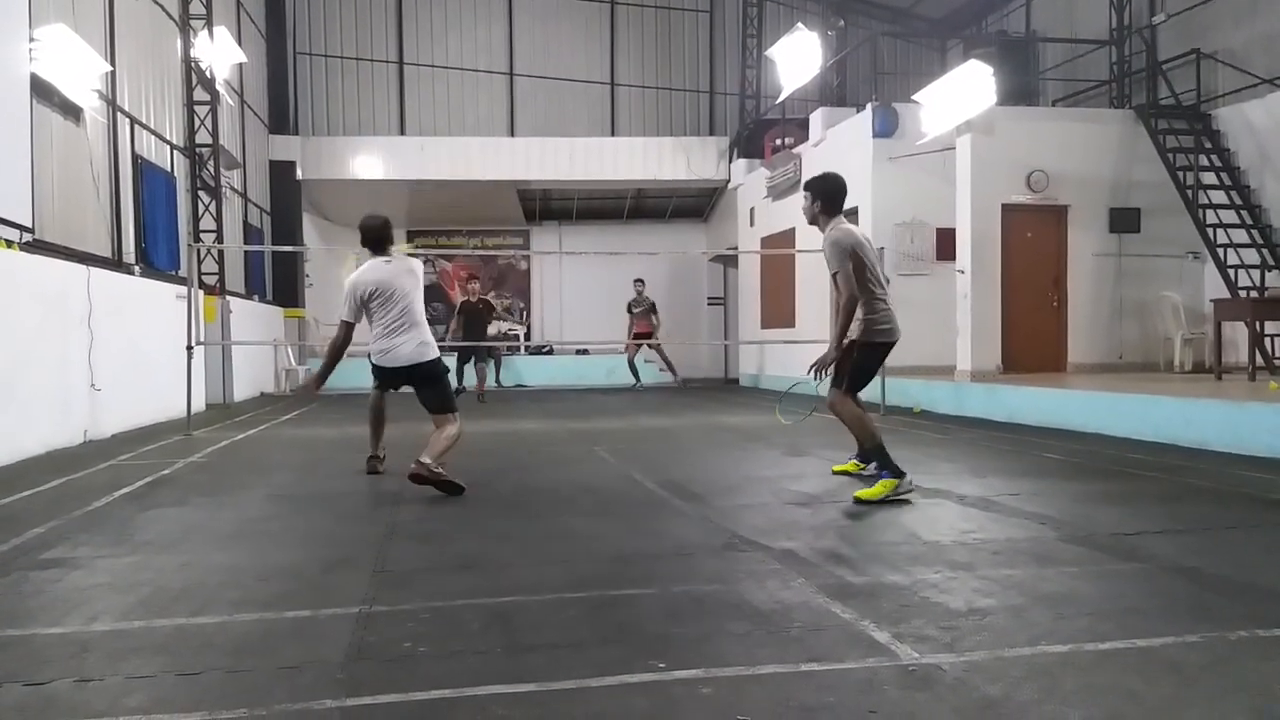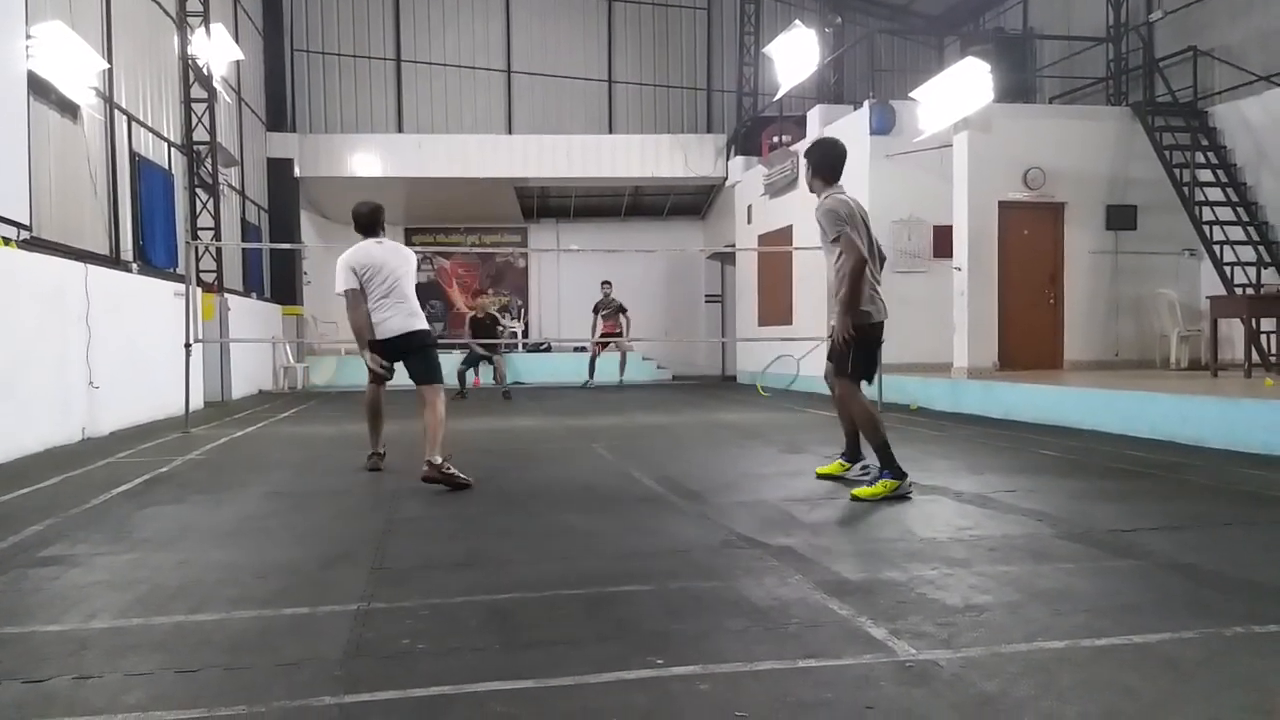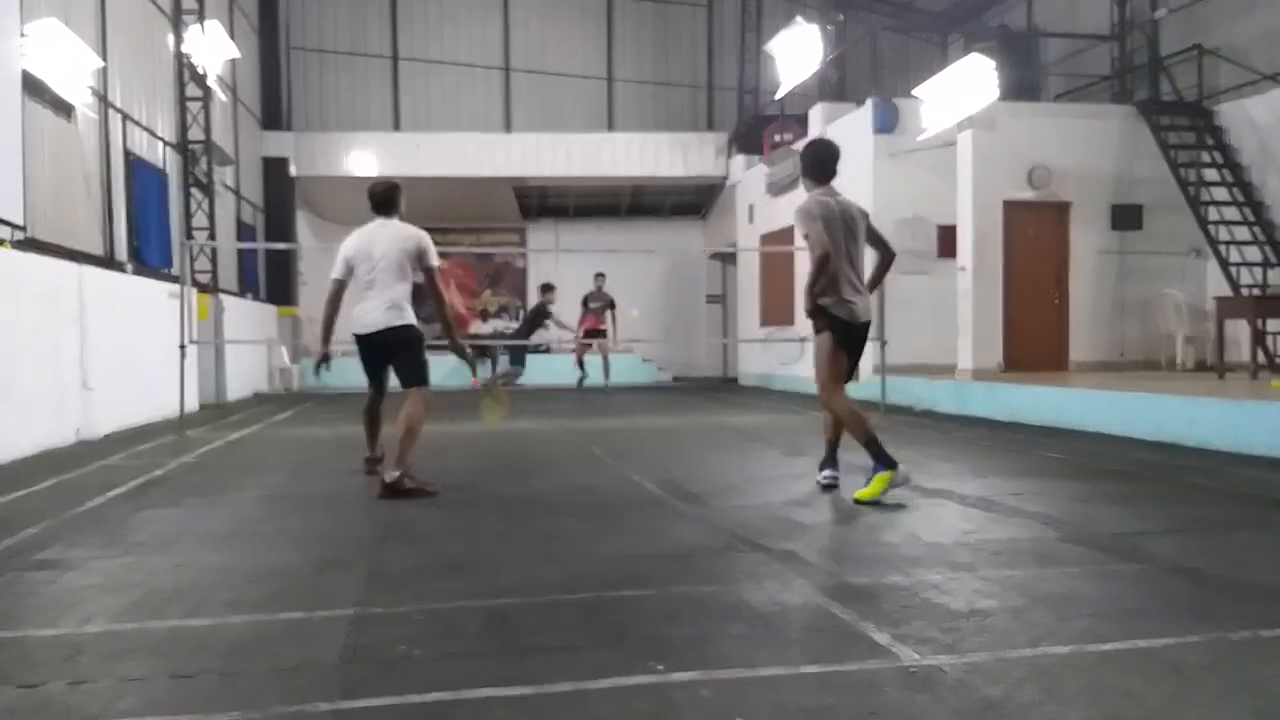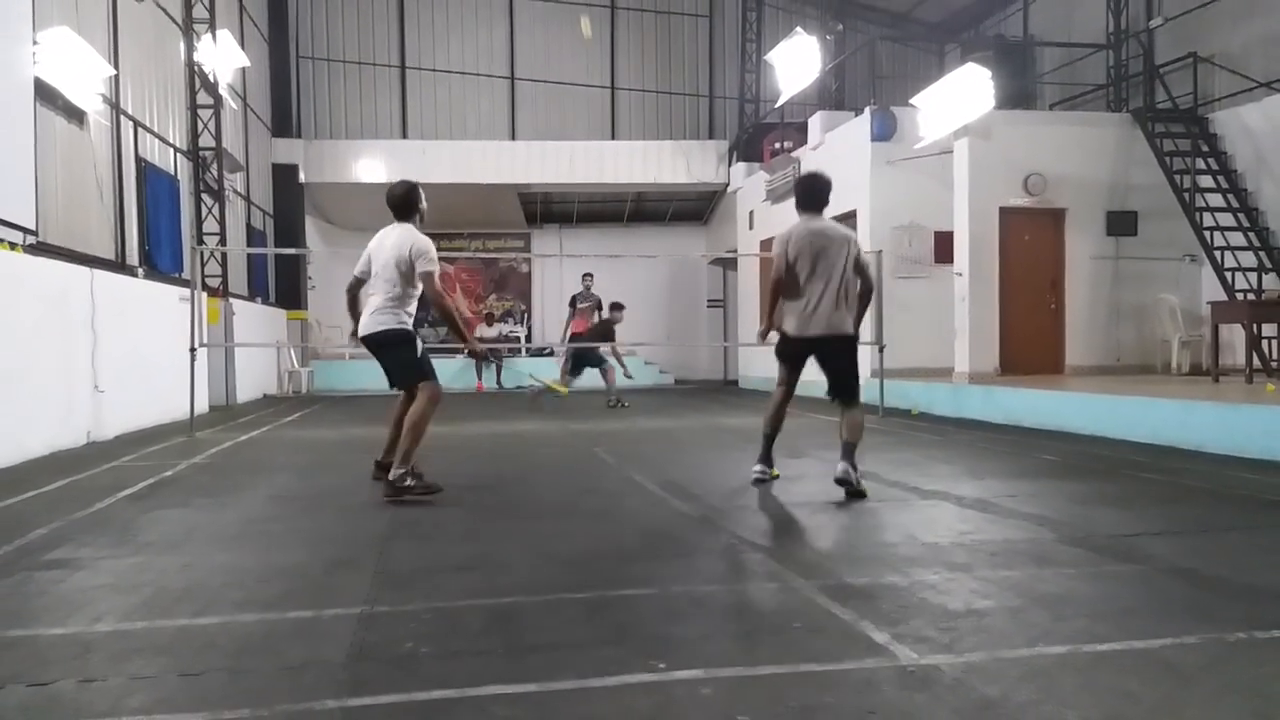
dt=0.3s
person 1, frame 1
left shoulder: (835, 239)
right shoulder: (852, 233)
left elbow: (849, 296)
left wrist: (832, 347)
left hip: (872, 331)
right hip: (878, 327)
left knee: (839, 399)
right knee: (845, 394)
left ankle: (892, 474)
right ankle: (867, 457)
person 1, frame 2
left shoulder: (828, 207)
right shoulder: (849, 203)
left elbow: (856, 258)
right elbow: (877, 256)
left wrist: (843, 315)
left hip: (857, 314)
right hip: (864, 310)
left knee: (847, 389)
right knee: (835, 378)
left ankle: (893, 474)
right ankle: (852, 458)
person 1, frame 3
left shoulder: (808, 207)
right shoulder: (854, 209)
left elbow: (822, 252)
right elbow: (887, 251)
left wrist: (808, 296)
left hip: (833, 311)
right hip: (859, 312)
left knee: (831, 392)
right knee: (831, 387)
left ankle: (886, 466)
right ankle: (830, 463)
person 1, frame 4
left shoulder: (788, 237)
right shoulder: (846, 236)
left elbow: (777, 278)
right elbow: (867, 284)
left wrist: (768, 321)
right wrist: (855, 324)
left hip: (797, 328)
right hip: (839, 331)
left knee: (783, 392)
right knee: (850, 404)
left ankle: (764, 461)
right ankle: (847, 461)
person 2, frame 1
left shoulder: (357, 280)
right shoulder: (415, 267)
left elbow: (343, 336)
left wrist: (320, 376)
left hip: (387, 359)
right hip: (425, 357)
left knee: (380, 391)
right knee: (450, 424)
left ankle: (375, 456)
right ankle: (426, 462)
person 2, frame 2
left shoulder: (348, 258)
right shoulder: (407, 253)
left elbow: (355, 307)
left wrist: (365, 351)
left hip: (379, 335)
right hip: (416, 330)
left knee: (376, 383)
right knee: (434, 398)
left ankle: (376, 452)
right ankle: (434, 461)
person 2, frame 3
left shoulder: (352, 241)
right shoulder: (417, 237)
left elbow: (334, 296)
right elbow: (436, 292)
left wrist: (324, 344)
right wrist: (452, 337)
left hip: (363, 327)
right hip: (399, 325)
left knee: (376, 390)
right knee: (417, 394)
left ankle: (374, 457)
right ankle: (394, 475)
person 2, frame 4
left shoulder: (379, 239)
right shoulder: (419, 242)
left elbow: (352, 288)
right elbow: (435, 296)
left wrist: (357, 323)
right wrist: (467, 339)
left hip: (372, 328)
right hip: (391, 328)
left knee: (413, 392)
right knee: (430, 392)
left ankle: (387, 462)
right ankle: (399, 475)
